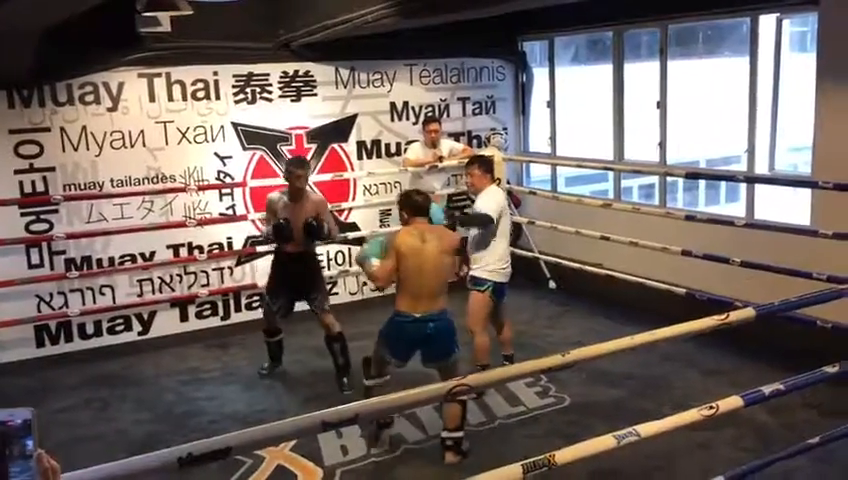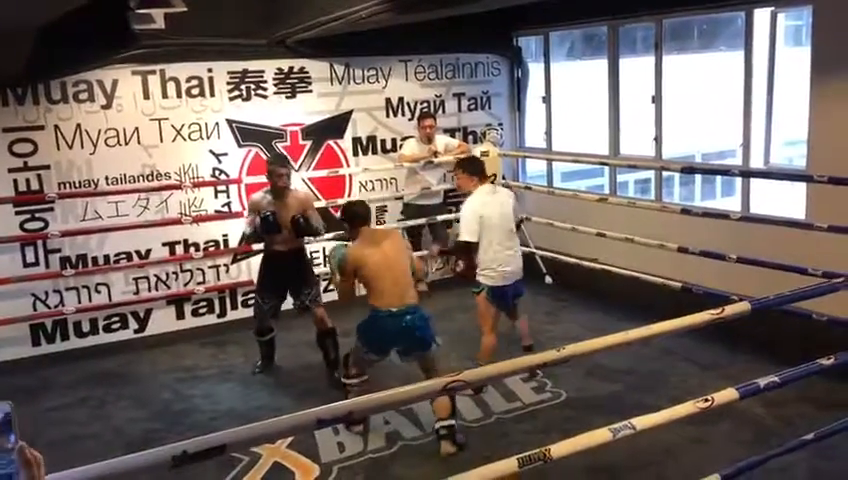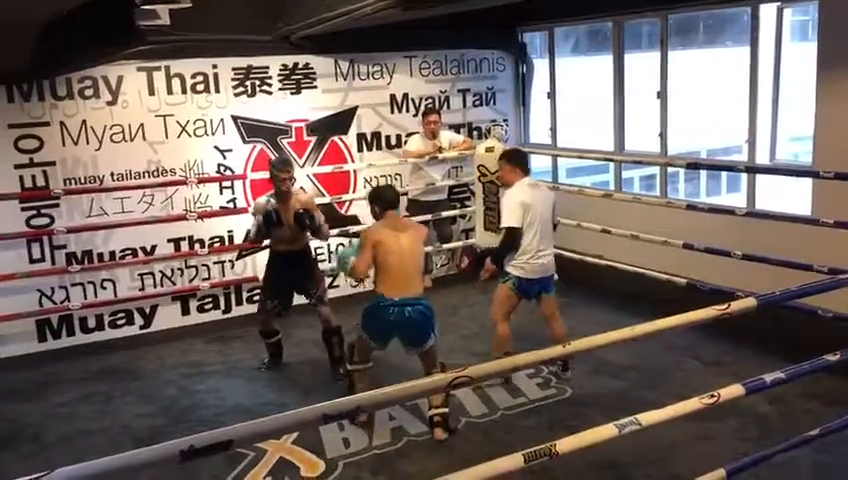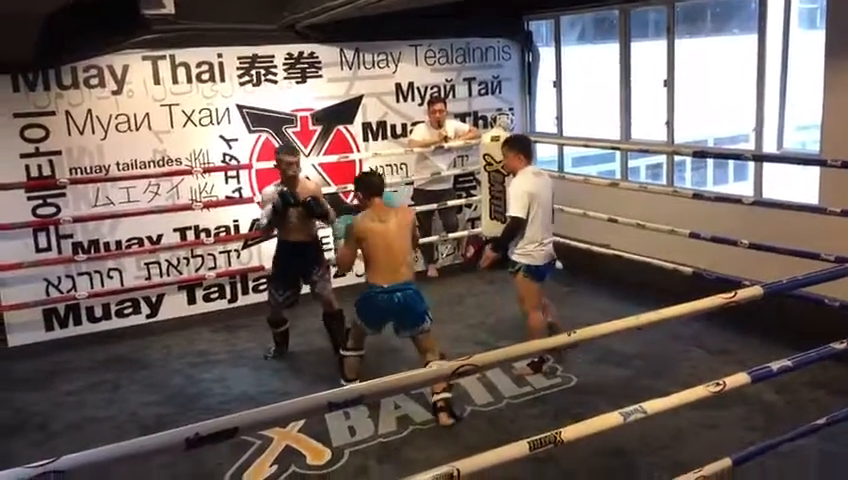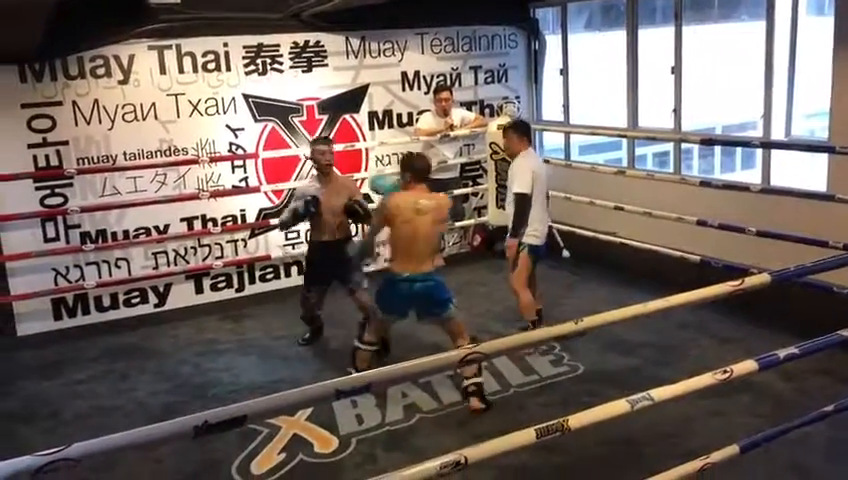
dt=0.4s
person 1, frame 1
left shoulder: (398, 239)
right shoulder: (452, 238)
left elbow: (381, 282)
left wrist: (369, 261)
left hip: (404, 323)
right hip: (439, 322)
left knee: (376, 365)
right knee: (452, 383)
left ankle: (380, 419)
right ankle: (452, 446)
person 1, frame 2
left shoulder: (350, 254)
right shoulder: (397, 236)
left elbow: (346, 297)
right elbow: (420, 273)
left wrist: (337, 273)
left hip: (381, 320)
right hip: (414, 316)
left knee: (354, 364)
right knee: (435, 376)
left ankle: (354, 418)
right ankle: (447, 437)
person 1, frame 3
left shoulder: (372, 232)
right shoulder: (421, 230)
left elbow: (360, 273)
left wrist: (349, 261)
left hip: (384, 308)
right hip: (417, 308)
left knee: (359, 354)
right knee: (433, 368)
right ankle: (439, 423)
person 1, frame 4
left shoulder: (358, 223)
right shoulder: (407, 213)
left elbow: (344, 266)
left wrist: (346, 241)
left hip: (376, 296)
right hip: (407, 293)
left knee: (353, 339)
right knee: (430, 352)
right ankle: (443, 409)
person 1, frame 5
left shoulder: (392, 202)
right shoulder: (444, 203)
left elbow: (370, 233)
left wrist: (362, 249)
right wrist: (392, 188)
left hip: (398, 283)
right hip: (430, 283)
left knee: (373, 331)
right knee: (461, 336)
right ankle: (474, 394)
person 2, frame 1
left shoulder: (318, 201)
right shoulder: (274, 200)
left elbow: (334, 231)
right elbow: (265, 230)
left wrist: (323, 232)
right wrist: (273, 232)
left hip: (308, 262)
right hip: (282, 263)
left knee: (327, 319)
right knee: (270, 318)
left ankle: (343, 373)
right ankle: (275, 360)
person 2, frame 2
left shoulder: (303, 198)
right shoulder: (257, 201)
left elbow: (320, 228)
right elbow: (246, 237)
left wrist: (310, 228)
right wrist: (259, 231)
left hip: (298, 261)
right hip: (271, 263)
left knee: (319, 315)
right knee: (261, 317)
left ankle: (334, 368)
right ankle: (267, 358)
person 2, frame 3
left shoulder: (306, 200)
right shoulder: (262, 204)
left elbow: (325, 234)
right elbow: (253, 240)
left wrist: (313, 225)
right wrist: (263, 227)
left hip: (303, 260)
right hip: (278, 262)
left knee: (325, 314)
right knee: (265, 317)
left ankle: (338, 364)
right ankle: (275, 356)
person 2, frame 4
left shoulder: (312, 186)
right shoulder: (269, 193)
left elbow: (331, 219)
right elbow: (264, 229)
left wrist: (322, 210)
right wrist: (277, 210)
left hip: (311, 249)
right hip: (286, 252)
left knee: (325, 297)
right knee: (276, 304)
left ankle: (342, 347)
right ankle: (280, 344)
person 2, frame 5
left shoulder: (348, 185)
right shoulder: (305, 190)
left elbow: (367, 219)
right elbow: (284, 224)
left wrist: (361, 213)
right wrist: (298, 212)
left hip: (343, 250)
right hip: (318, 252)
left knee: (365, 303)
right knee: (310, 307)
left ankle: (381, 349)
right ankle: (315, 330)
person 3, frame 1
left shoulder: (492, 197)
right shoulder: (488, 197)
left elbow: (485, 220)
left wrist: (455, 218)
right wrist: (471, 266)
left hip: (489, 273)
right hip: (493, 270)
left knee: (476, 326)
right knee: (498, 319)
right ankle: (509, 364)
person 3, frame 2
left shoulder: (472, 205)
right shoulder: (506, 194)
left elbow: (466, 247)
left wrist: (459, 257)
left hip: (491, 275)
right hip: (515, 268)
left knee: (487, 329)
right knee: (516, 315)
right ankle: (529, 354)
person 3, frame 3
left shoulder: (513, 196)
right shoulder: (545, 191)
left elbow: (511, 236)
left wrist: (494, 261)
left hip: (521, 269)
right hip: (546, 265)
left knee: (499, 316)
right knee: (553, 316)
right ankle: (564, 363)
person 3, frame 4
left shoulder: (519, 184)
right shoulder: (544, 178)
left elbow: (516, 223)
left wrist: (495, 248)
left hip: (526, 255)
right hip: (543, 250)
left knee: (531, 308)
right knee: (539, 300)
left ankle: (540, 358)
right ankle: (553, 334)
person 3, frame 5
left shoulder: (521, 164)
right shoulder: (534, 160)
left elbow: (523, 203)
left wrist: (514, 237)
left hip: (527, 235)
right hip: (535, 232)
left knee: (518, 285)
right knee: (528, 280)
left ankle: (533, 332)
right ankle: (536, 323)
person 4, frame 1
left shoulder: (447, 144)
right shoulder: (415, 147)
left elbow: (469, 152)
right elbow: (406, 164)
left wrist: (450, 160)
right wrist: (431, 160)
left hip: (441, 198)
person 4, frame 2
left shoulder: (443, 140)
right shoulder: (410, 143)
left elbow: (466, 148)
right elbow: (402, 159)
left wrist: (447, 156)
right wrist: (426, 155)
left hip: (436, 202)
right hip: (413, 203)
left knee: (442, 240)
right knee: (415, 244)
right ankle: (420, 279)
person 4, frame 3
left shoulder: (447, 135)
right shoulder: (416, 139)
left elbow: (470, 143)
right elbow: (407, 154)
left wrist: (450, 150)
right wrist: (431, 150)
left hip: (441, 198)
right hip: (418, 198)
left knee: (446, 236)
person 4, frame 4
left shoulder: (453, 125)
right shoulder: (420, 128)
left elbow: (476, 133)
right elbow: (412, 145)
left wrist: (456, 140)
right wrist: (437, 140)
left hip: (445, 187)
right hip: (423, 188)
left knee: (452, 226)
right knee: (425, 229)
right ankle: (431, 264)
person 4, frame 5
left shoulder: (459, 113)
right shoulder: (426, 117)
left elbow: (482, 121)
right elbow: (417, 133)
left wrist: (464, 128)
right wrist: (442, 129)
left hip: (452, 174)
right hip: (430, 175)
left knee: (458, 215)
